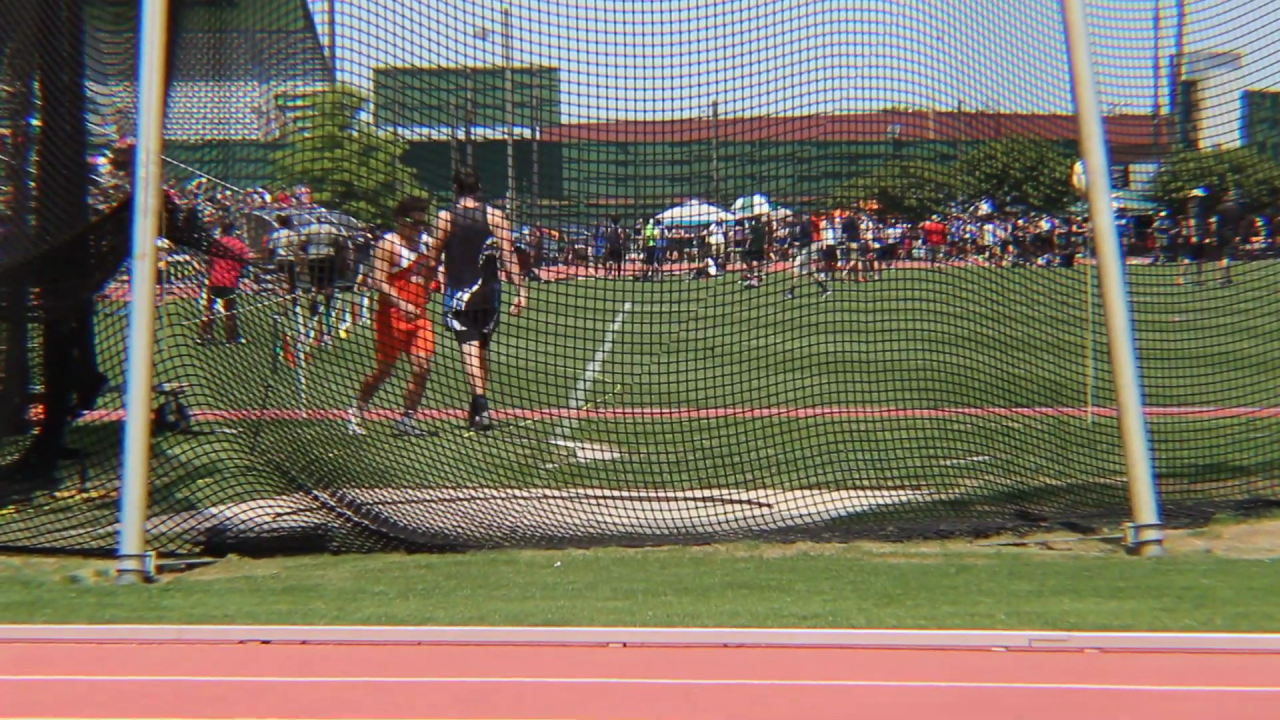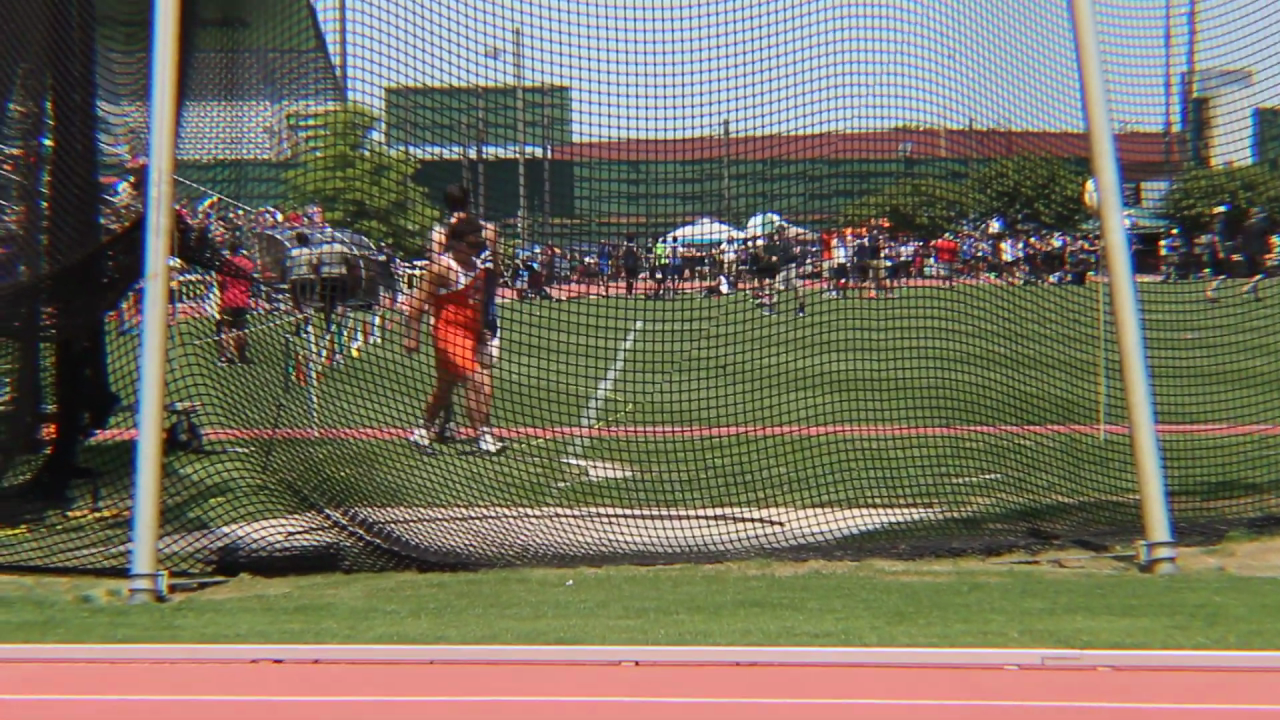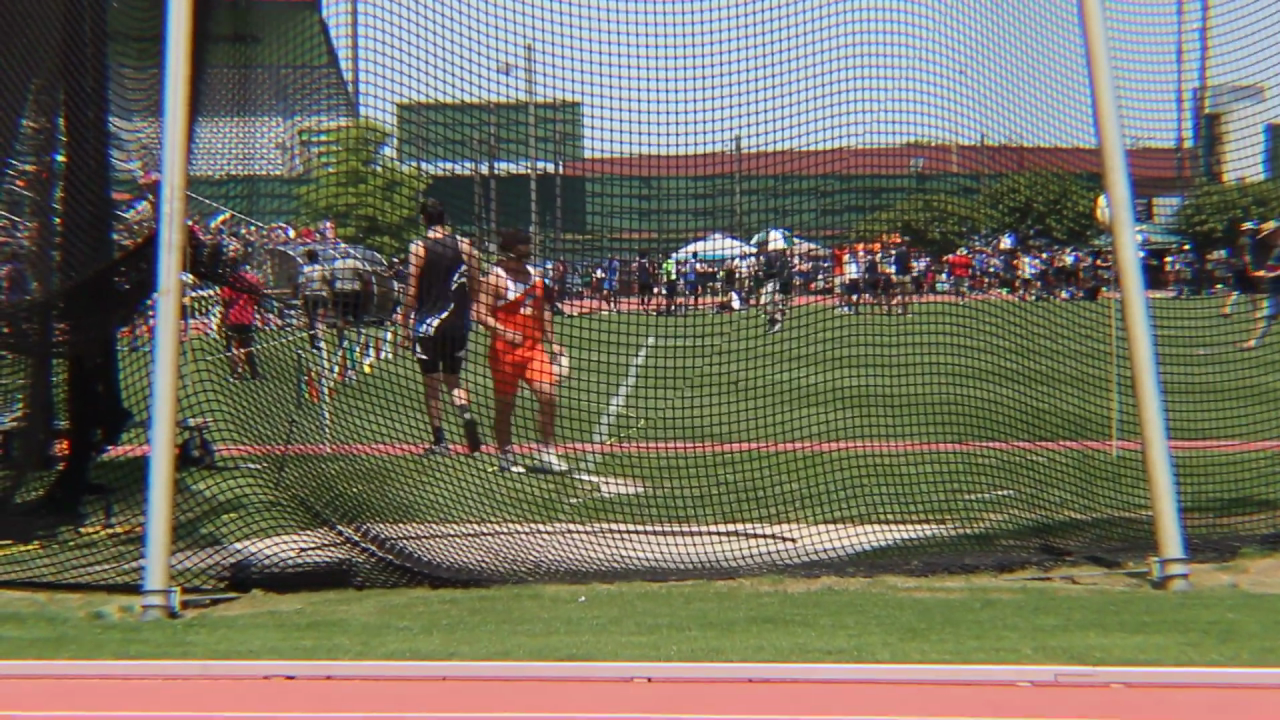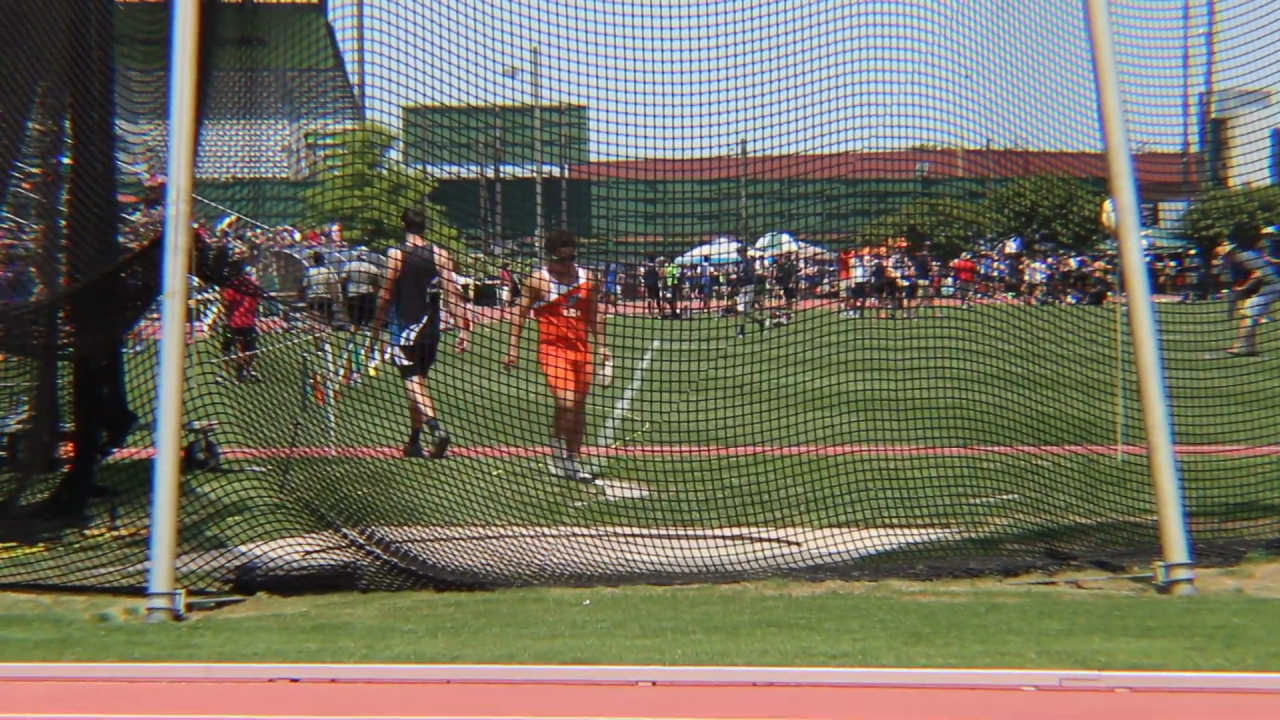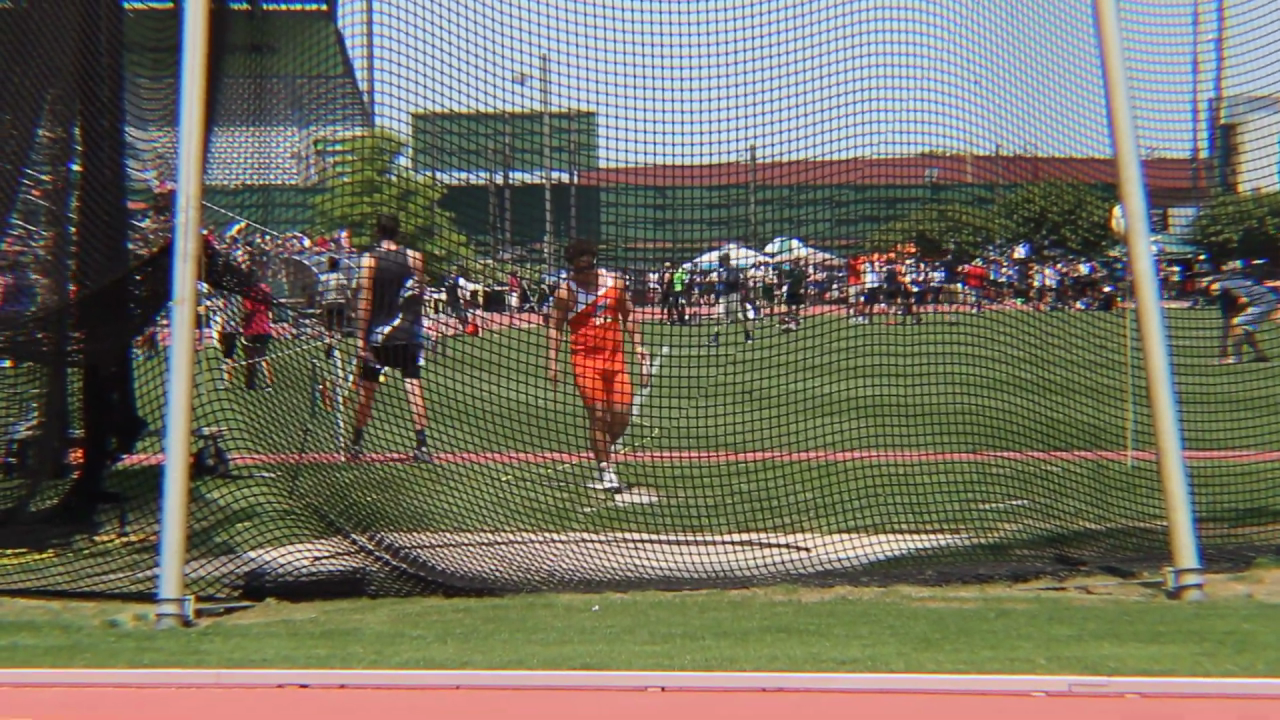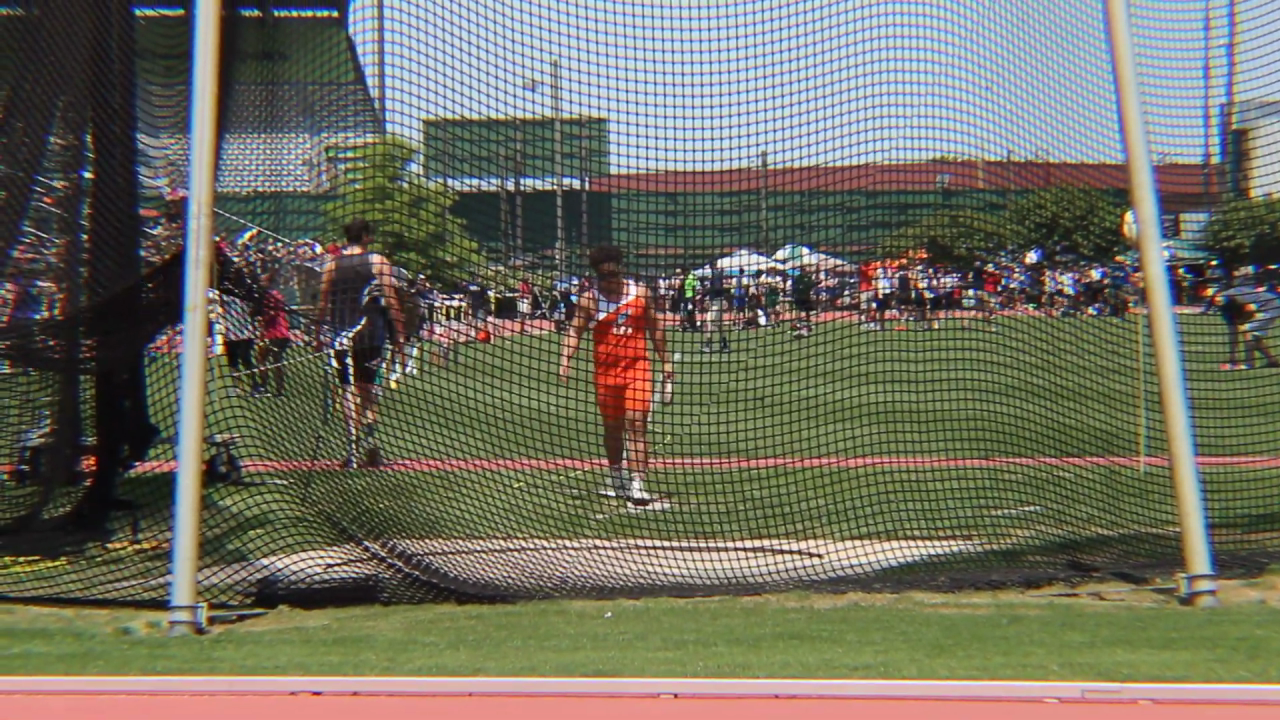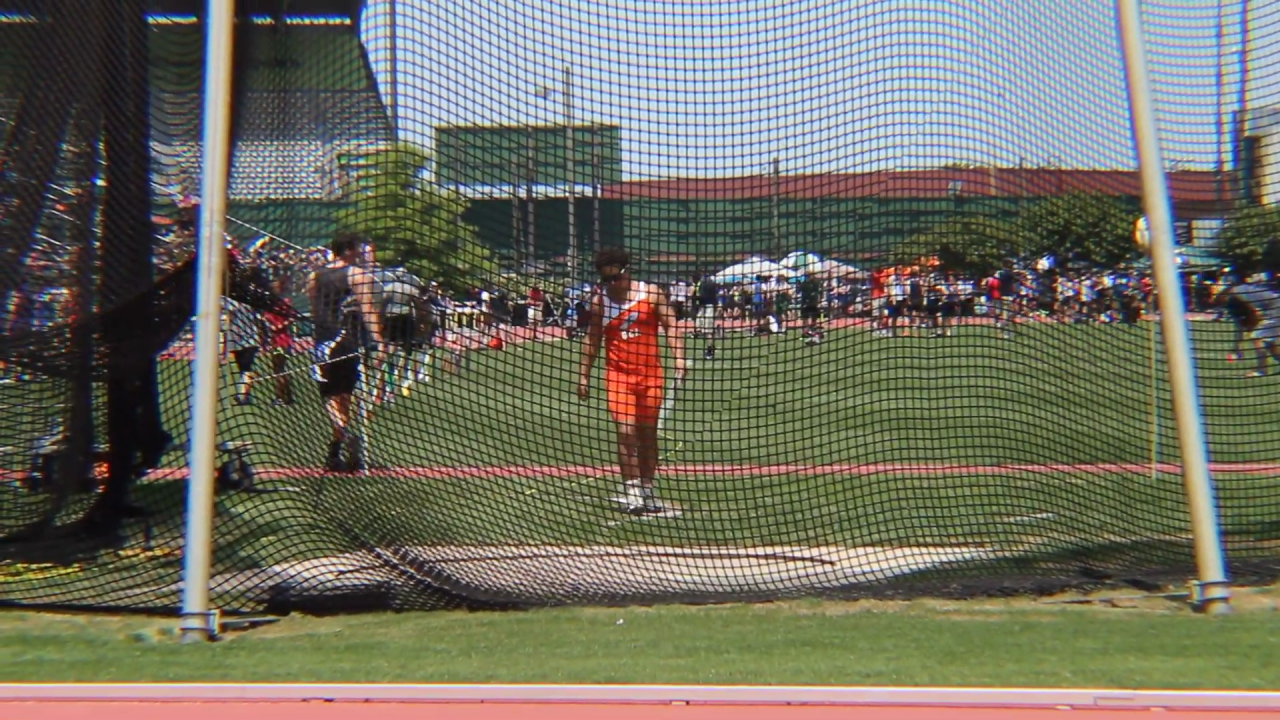
dt=0.4s
person 1, frame 1
left shoulder: (445, 217)
right shoulder: (496, 216)
left elbow: (433, 259)
right elbow: (508, 257)
right wrist: (520, 291)
left hip: (459, 295)
right hip: (488, 295)
left knee: (470, 352)
right knee: (481, 351)
left ankle: (482, 408)
right ankle: (477, 409)
person 1, frame 2
left shoulder: (439, 232)
right shoulder: (488, 230)
right elbow: (496, 271)
right hip: (483, 309)
right knee: (482, 367)
left ankle: (447, 421)
person 1, frame 3
left shoulder: (419, 247)
right shoulder: (464, 245)
left elbow: (411, 291)
right elbow: (474, 286)
left wrist: (405, 324)
right wrist: (466, 315)
left hip: (428, 325)
right hip: (458, 324)
left knee: (432, 383)
right knee: (453, 379)
left ankle: (439, 441)
right ankle: (468, 418)
person 1, frame 4
left shoulder: (396, 254)
right shoulder: (440, 254)
left elbow: (386, 295)
right elbow: (451, 294)
left wrist: (379, 323)
right wrist: (462, 328)
left hip: (404, 330)
right hip: (430, 330)
left knee: (414, 384)
right knee: (418, 382)
left ankle: (436, 429)
right ankle: (414, 443)
person 1, frame 5
left shoulder: (369, 259)
right shoulder: (414, 257)
left elbow: (364, 303)
left wrist: (360, 338)
left hip: (377, 334)
right hip: (408, 333)
left knee: (367, 388)
right knee: (413, 386)
left ankle: (356, 444)
right ankle: (421, 446)
person 1, frame 6
left shoulder: (332, 265)
right shoulder: (379, 261)
left elbow: (323, 305)
right elbow: (391, 301)
right wrist: (398, 333)
left hip: (342, 338)
right hip: (372, 337)
left knee: (349, 392)
right knee: (366, 388)
left ankle: (353, 450)
right ankle: (369, 437)
person 1, frame 7
left shoulder: (315, 276)
right shoulder: (358, 274)
right elbow: (368, 311)
right wrist: (377, 341)
left hip: (326, 348)
right hip: (352, 347)
left knee: (332, 400)
right knee: (344, 399)
left ankle: (350, 437)
right ankle: (335, 454)
person 2, frame 1
left shoulder: (419, 243)
right shoulder: (387, 245)
right elbow: (378, 282)
right wrist: (401, 304)
left hip: (419, 317)
right hip: (392, 317)
left knee: (422, 368)
right knee: (384, 370)
left ankle: (407, 418)
right ankle: (358, 410)
person 2, frame 2
left shoulder: (475, 265)
right shoulder: (441, 266)
right elbow: (419, 302)
left wrist: (483, 330)
right wrist: (412, 335)
left hip: (470, 334)
right hip: (451, 334)
left knee: (446, 387)
right knee: (476, 383)
left ankle: (422, 433)
right ankle: (483, 436)
person 2, frame 3
left shoulder: (535, 276)
right shoulder: (495, 279)
right elbow: (483, 315)
left wrist: (552, 343)
right wrist: (504, 332)
left hip: (534, 349)
right hip: (505, 351)
left knee: (549, 398)
right knee: (505, 405)
left ankle: (548, 451)
right ankle: (505, 455)
person 2, frame 4
left shoulder: (587, 278)
right shoulder: (537, 280)
left elbow: (595, 315)
right elbow: (520, 314)
left wrist: (601, 347)
right wrist: (512, 348)
left hip: (582, 351)
right hip: (553, 350)
left knee: (578, 408)
right knee: (566, 404)
left ankle: (573, 461)
right ankle: (558, 445)
person 2, frame 5
left shoulder: (615, 280)
right shoulder: (565, 292)
left elbow: (628, 315)
right elbow: (556, 328)
left wrist: (638, 347)
right wrist: (553, 363)
left hip: (616, 357)
right hip: (585, 360)
left knee: (622, 417)
right knee: (599, 416)
left ankle: (603, 447)
right ankle: (606, 472)
person 2, frame 6
left shoulder: (641, 292)
right shoulder: (589, 299)
left elbow: (655, 328)
right elbow: (575, 331)
left wrist: (666, 362)
right wrist: (564, 360)
left hip: (638, 368)
right hip: (605, 371)
left knee: (636, 425)
right knee: (612, 428)
left ankle: (637, 484)
right ankle: (617, 475)
person 2, frame 7
left shoulder: (652, 293)
right shoulder: (599, 302)
left elbow: (671, 327)
right elbow: (593, 340)
left wrist: (679, 359)
right wrist: (584, 376)
left hip: (651, 373)
right hip: (618, 375)
left knee: (647, 433)
right knee: (626, 432)
left ankle: (647, 488)
right ankle: (632, 491)
